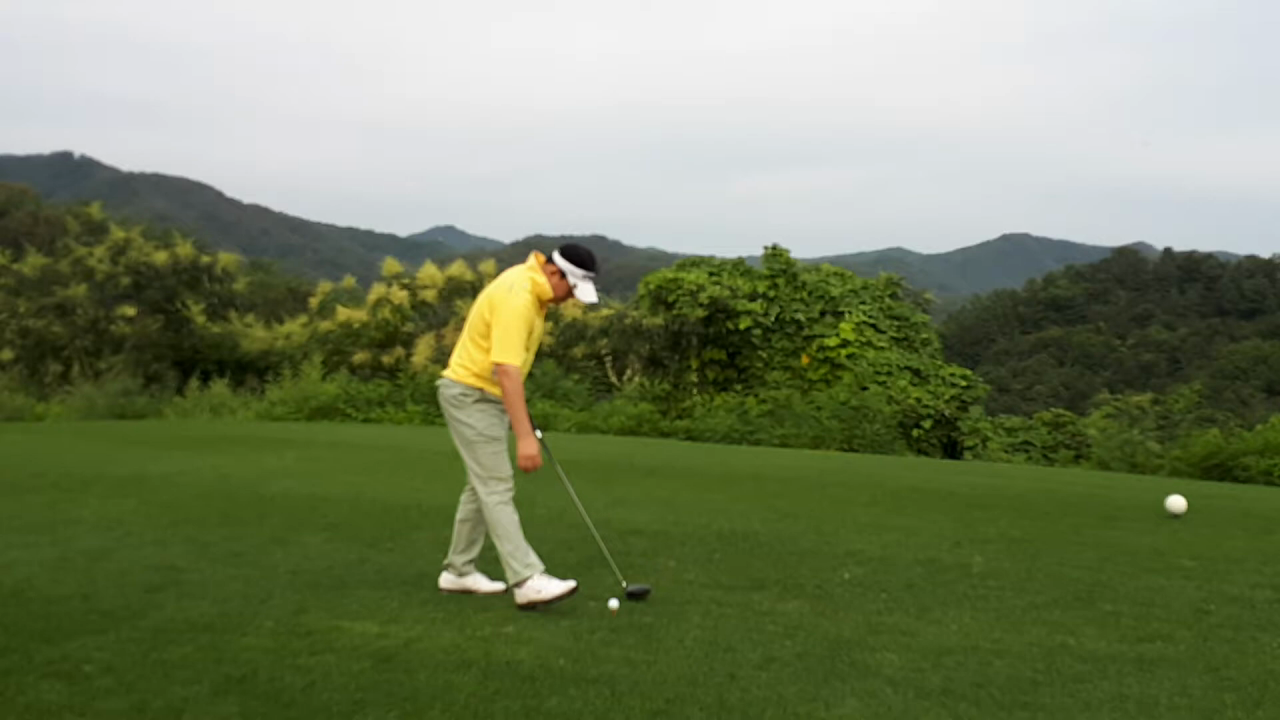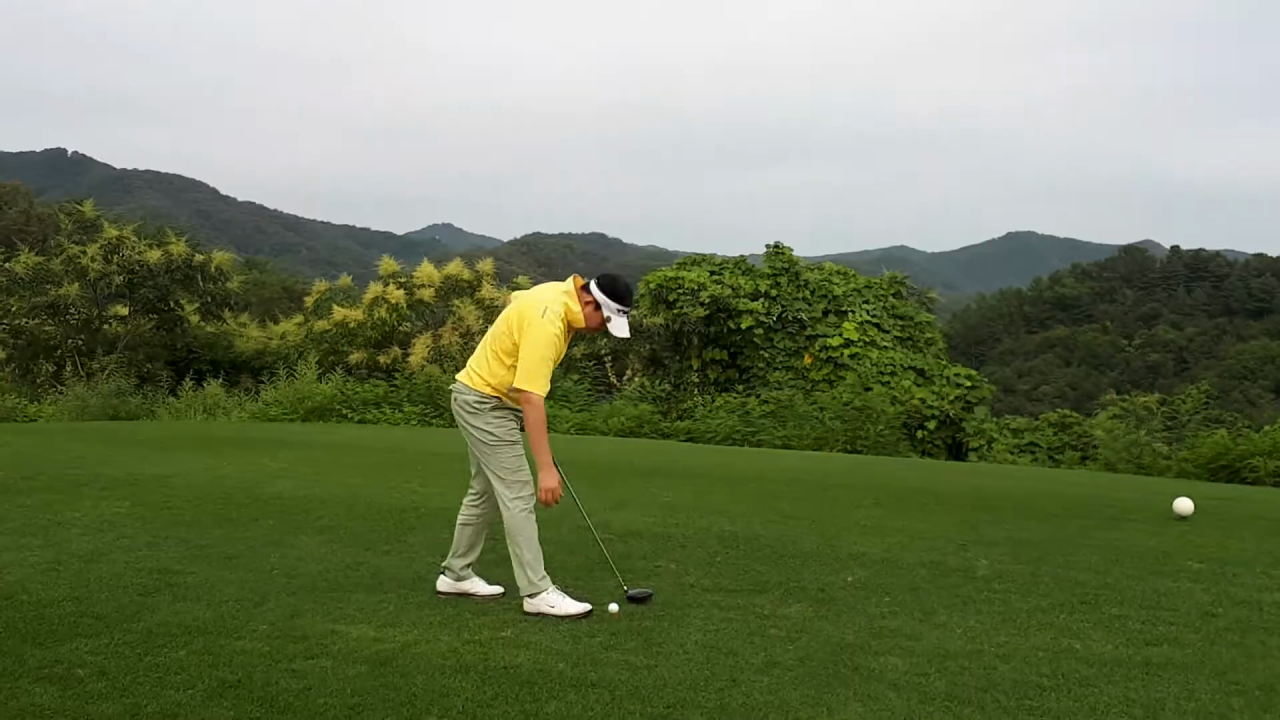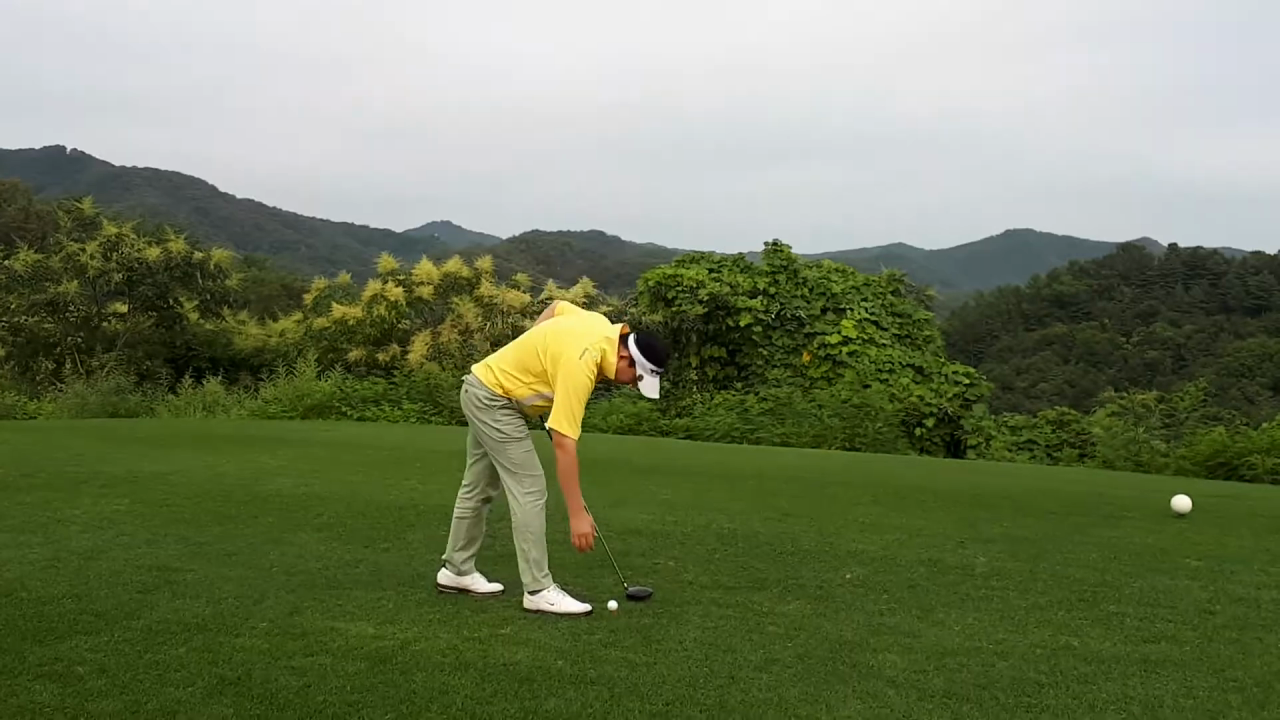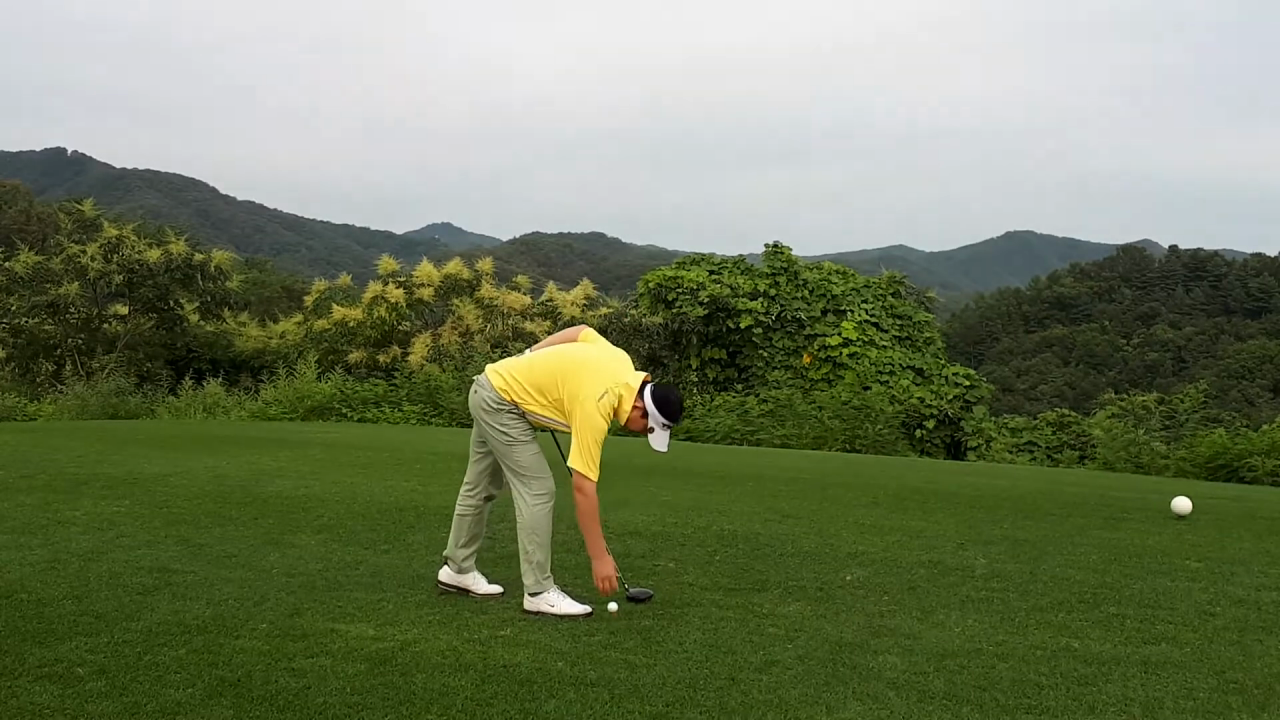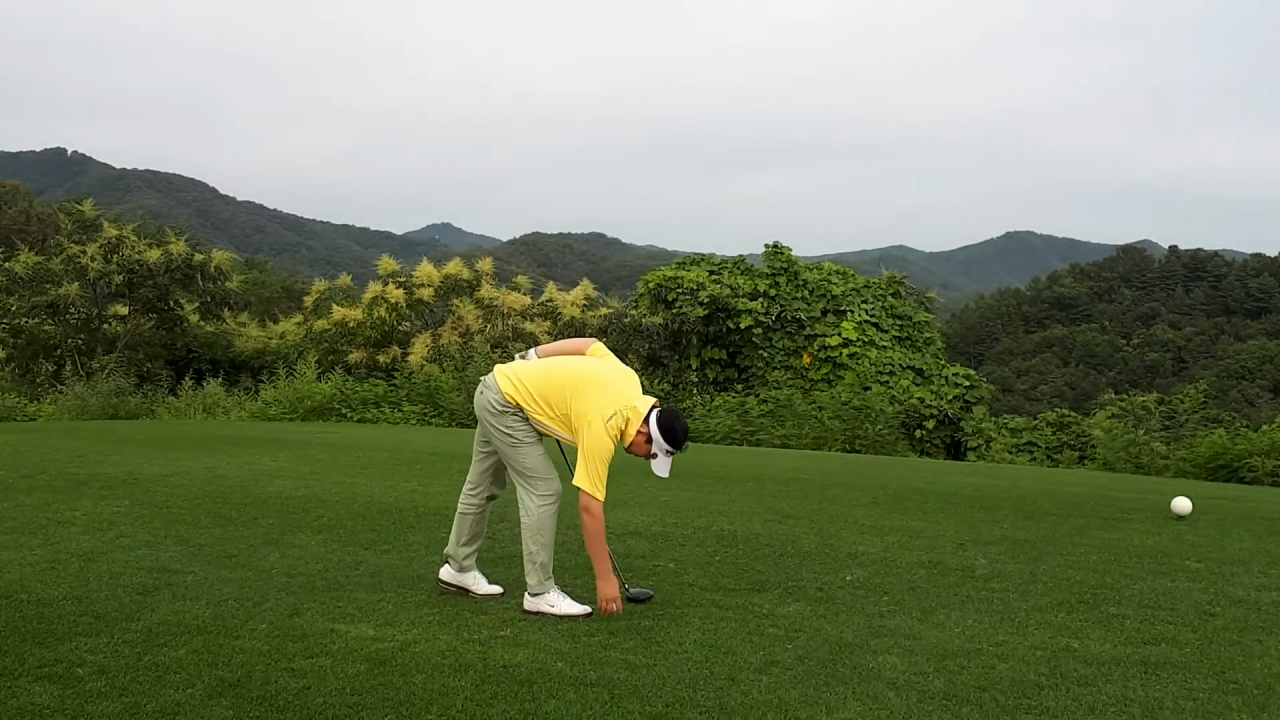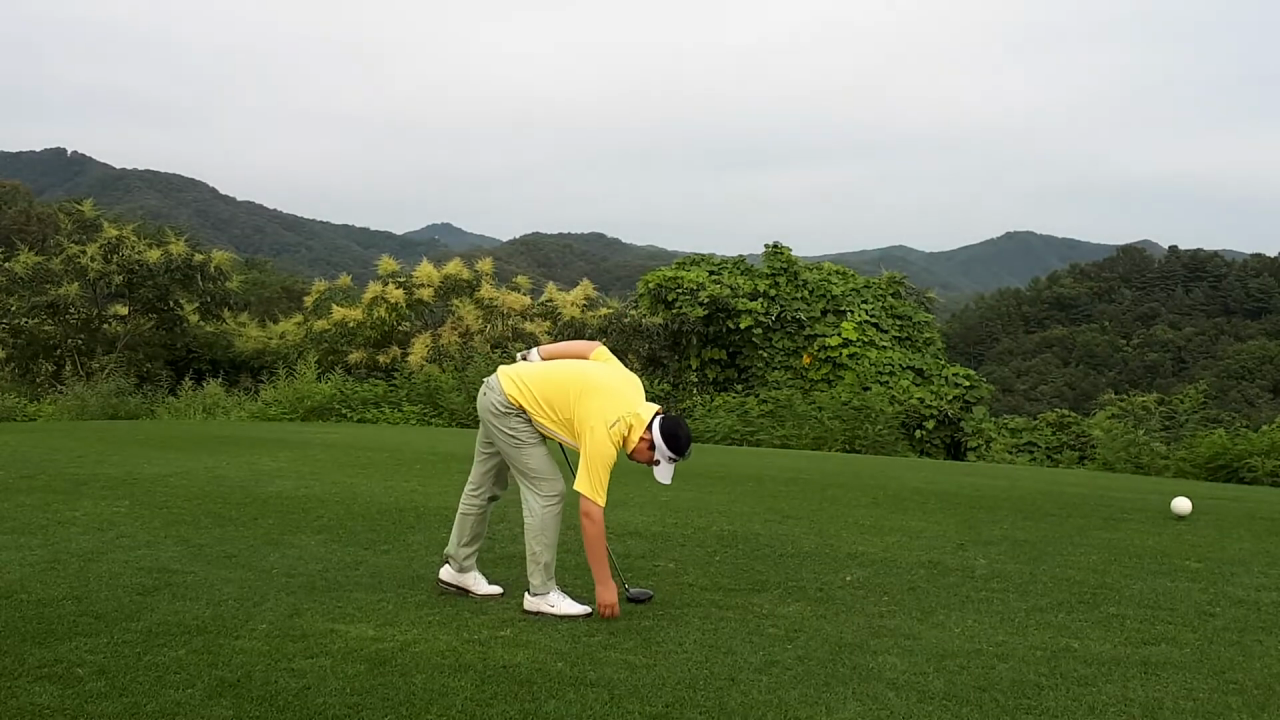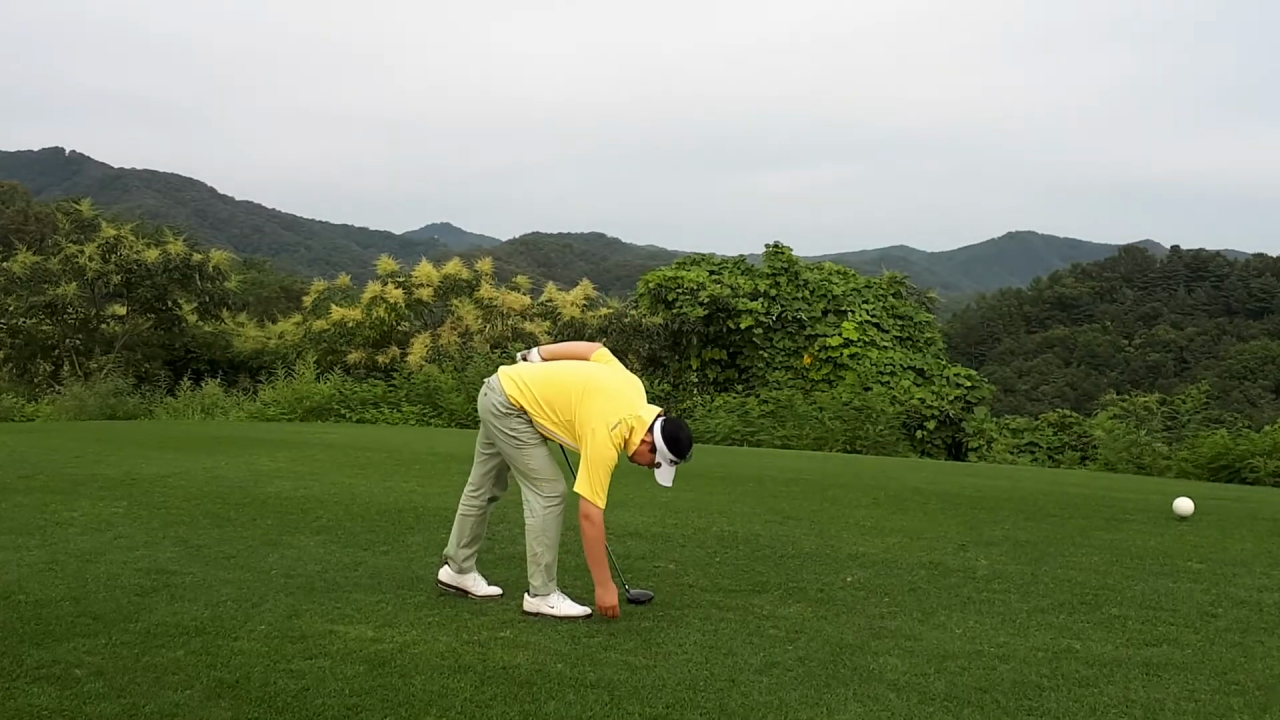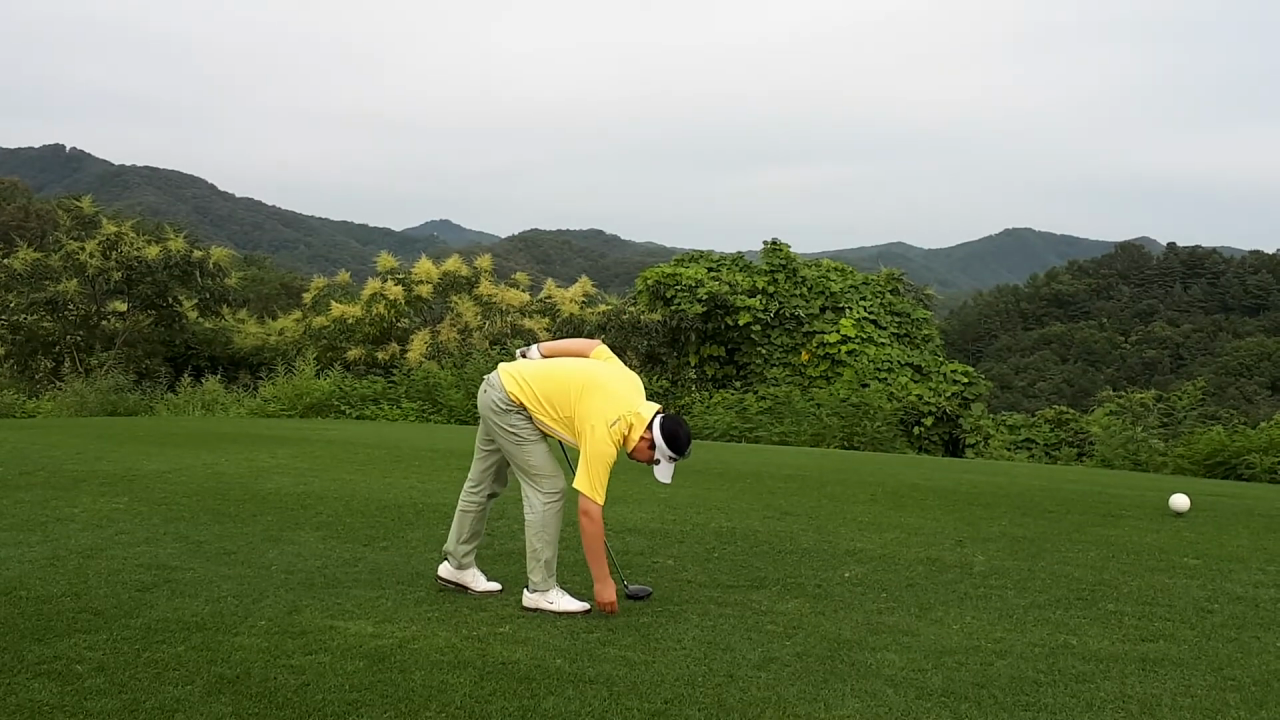
dt=0.2s
person 1, frame 1
left shoulder: (528, 279)
right shoulder: (518, 297)
right elbow: (507, 372)
right wrist: (525, 436)
left hip: (486, 395)
right hip: (469, 394)
left knee: (483, 487)
right knee: (496, 488)
left ankle: (458, 572)
right ankle: (527, 580)
person 1, frame 2
left shoulder: (560, 293)
right shoulder: (549, 324)
left elbow: (515, 300)
right elbow: (531, 400)
right wrist: (546, 469)
left hip: (484, 396)
right hip: (483, 402)
left knee: (485, 492)
right knee: (518, 493)
left ankle: (457, 575)
right ankle: (537, 592)
person 1, frame 3
left shoulder: (604, 329)
right shoulder: (580, 366)
left elbow: (556, 309)
right elbow: (564, 445)
right wrist: (578, 515)
left hip: (485, 388)
right hip: (493, 397)
left knee: (481, 486)
right knee: (530, 488)
left ankle: (457, 570)
right ankle: (538, 590)
person 1, frame 4
left shoulder: (623, 364)
right shoulder: (596, 408)
left elbow: (581, 332)
right elbow: (584, 487)
left wrist: (534, 362)
right wrist: (600, 557)
left hip: (493, 387)
right hip: (500, 401)
left knee: (481, 486)
right knee: (537, 490)
left ankle: (458, 569)
right ankle: (539, 592)
person 1, frame 5
left shoulder: (630, 384)
right shoulder: (602, 428)
left elbow: (590, 345)
right elbow: (590, 508)
left wrist: (534, 356)
right wrist: (605, 578)
left hip: (499, 388)
right hip: (505, 403)
left knee: (483, 486)
right knee: (543, 491)
left ankle: (458, 567)
right ankle: (540, 592)
person 1, frame 6
left shoulder: (632, 388)
right shoulder: (605, 434)
left elbow: (594, 348)
right elbow: (590, 513)
left wrist: (536, 356)
right wrist: (604, 584)
left hip: (503, 388)
right hip: (508, 404)
left knee: (485, 487)
right knee: (547, 492)
left ankle: (459, 568)
right ankle: (541, 592)
person 1, frame 7
left shoulder: (633, 389)
right shoulder: (606, 436)
left elbow: (595, 349)
right elbow: (590, 515)
left wrist: (535, 356)
right wrist: (604, 586)
left hip: (503, 388)
right hip: (509, 405)
left knee: (485, 488)
right knee: (548, 493)
left ankle: (458, 569)
right ankle: (542, 594)
person 1, frame 8
left shoulder: (633, 387)
right shoulder: (605, 433)
left elbow: (594, 346)
right elbow: (588, 511)
left wrist: (536, 352)
right wrist: (603, 582)
left hip: (503, 385)
right hip: (509, 401)
left knee: (485, 484)
right knee: (548, 489)
left ankle: (458, 564)
right ankle: (541, 589)
